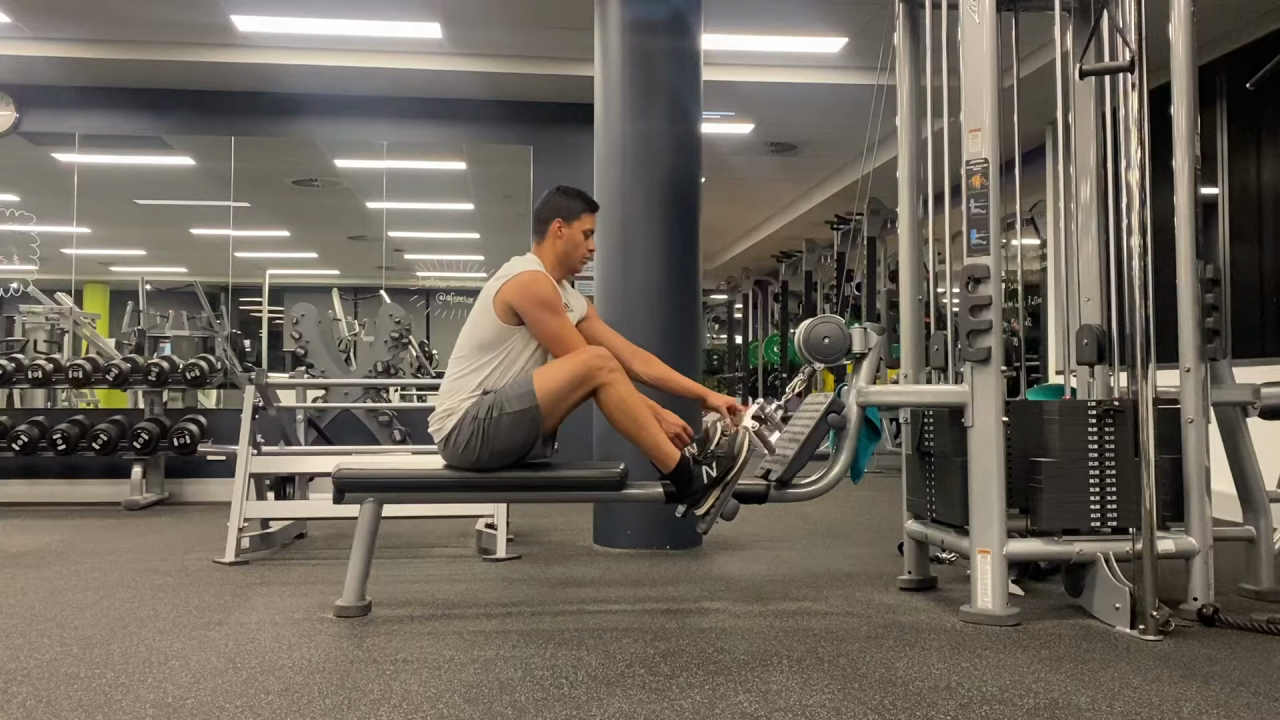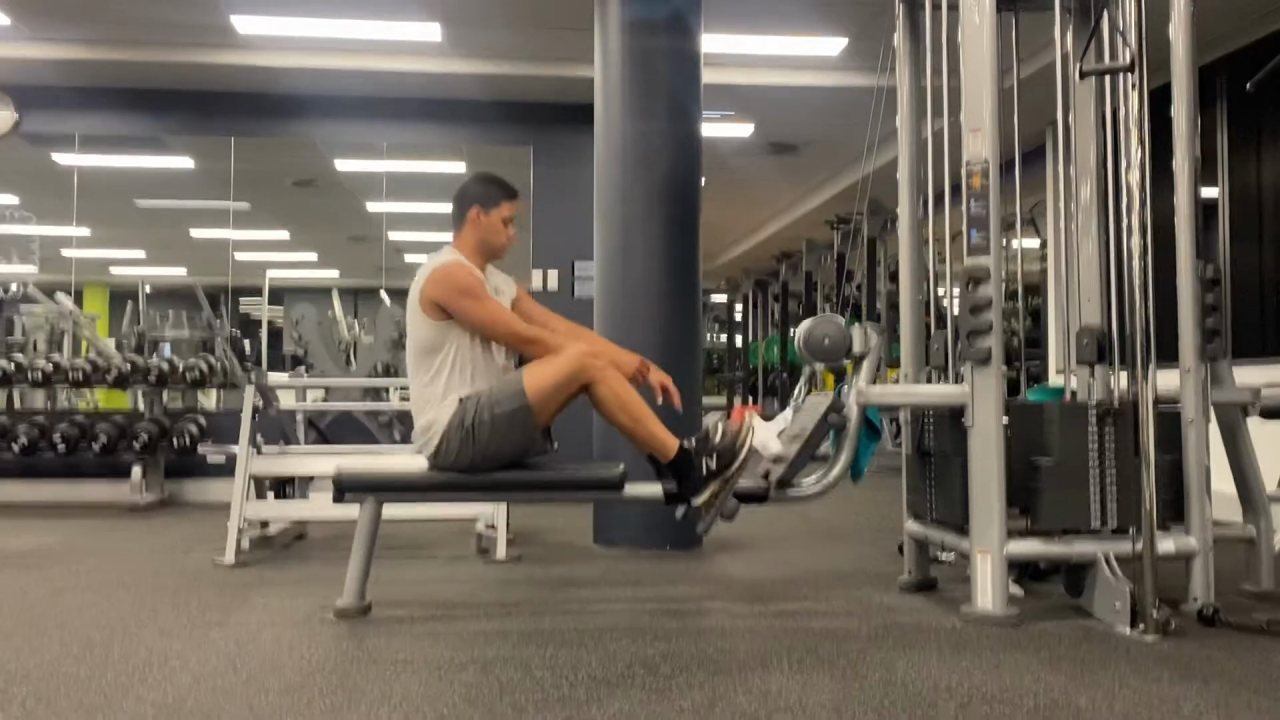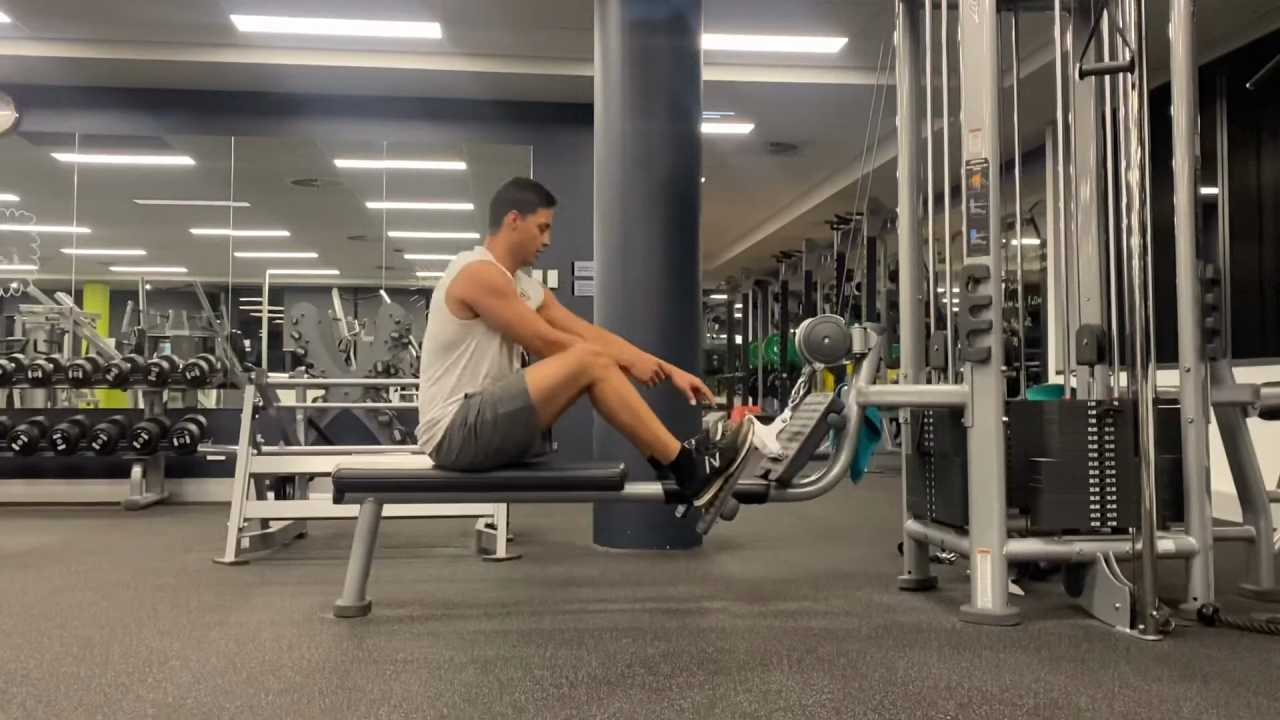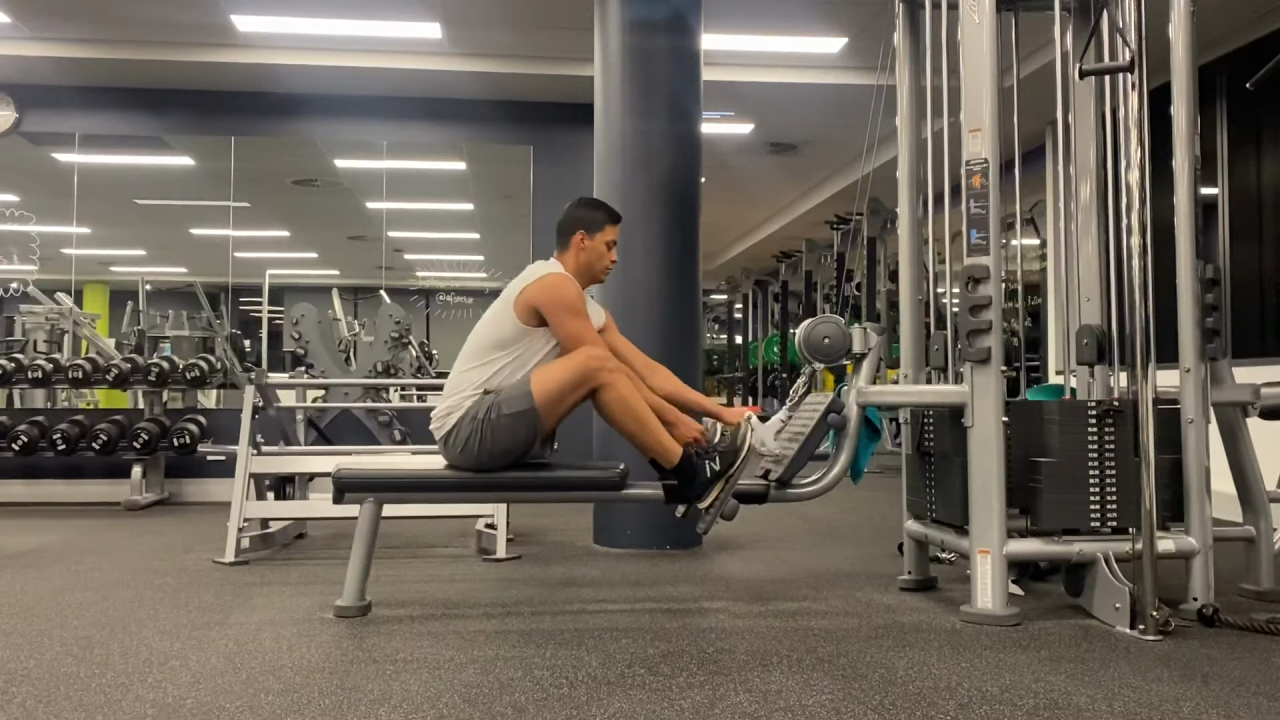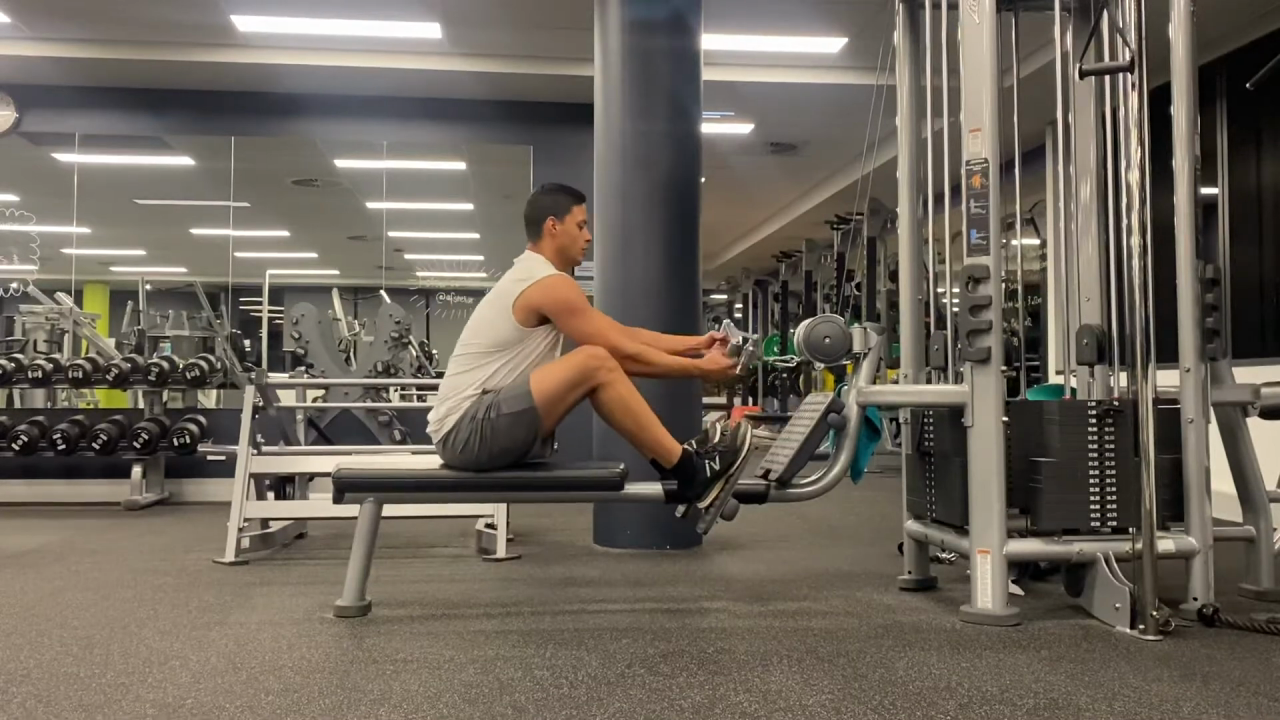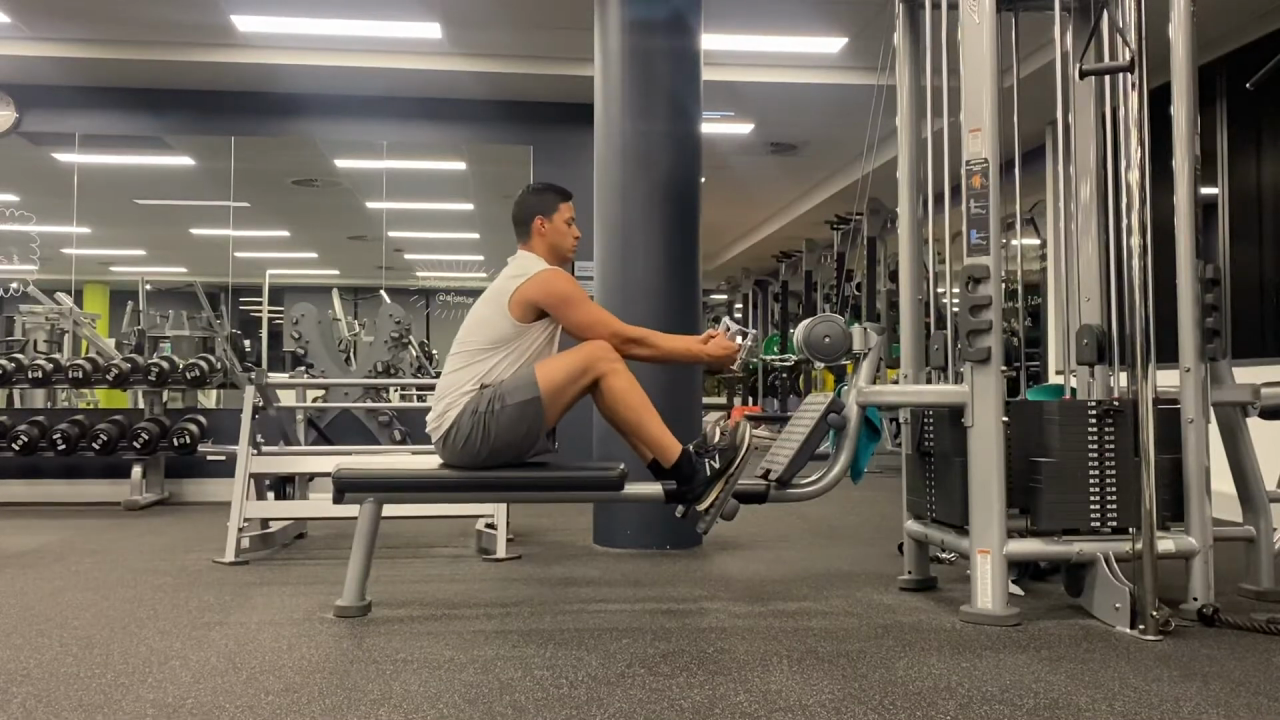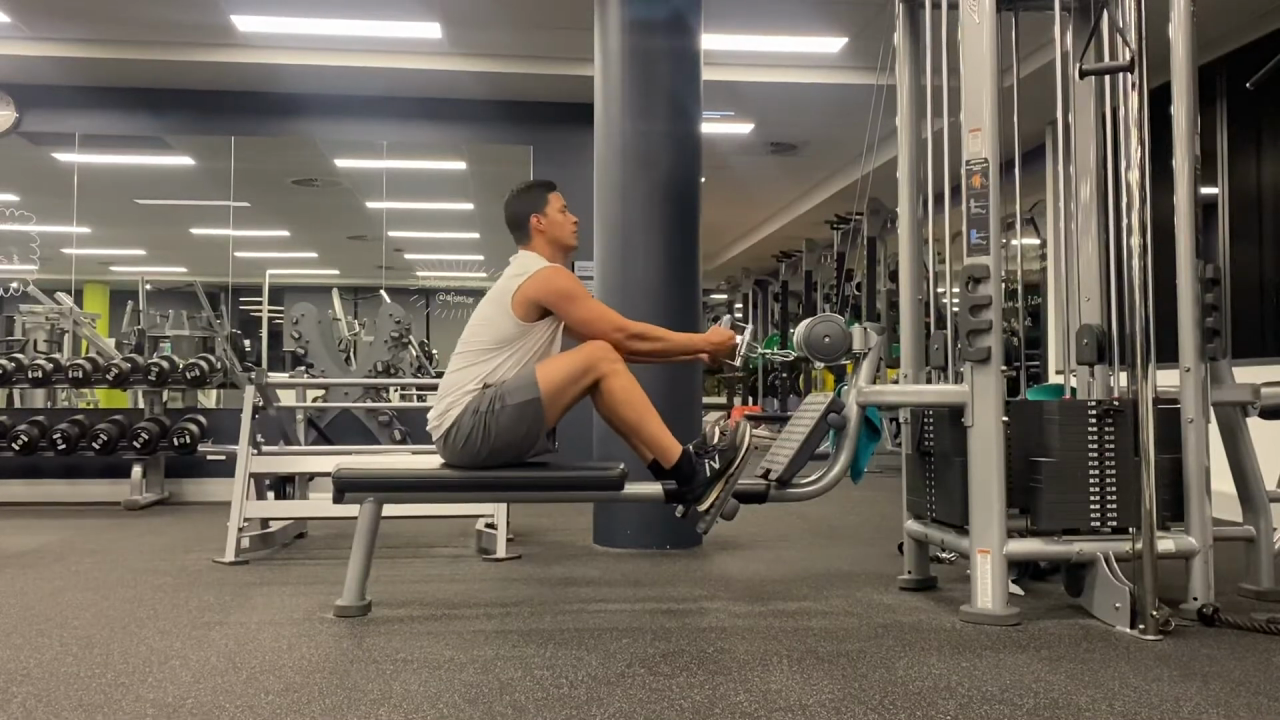
dt=0.4s
person 1, frame 1
left shoulder: (569, 299)
right shoulder: (530, 282)
left elbow: (633, 359)
right elbow: (590, 364)
left wrist: (707, 395)
right wrist: (656, 415)
left hip: (495, 425)
right hip: (466, 430)
right knee: (598, 364)
left ankle: (678, 461)
right ankle: (688, 478)
person 1, frame 2
left shoulder: (495, 283)
right shoulder: (448, 274)
left elbow: (566, 332)
right elbow: (525, 341)
left wrist: (644, 367)
right wrist: (610, 363)
left hip: (479, 421)
right hip: (452, 436)
left knee: (586, 366)
right knee: (587, 362)
left ankle: (672, 456)
right ankle: (686, 468)
person 1, frame 3
left shoulder: (522, 287)
right shoulder: (477, 273)
left elbow: (592, 335)
right elbow: (546, 344)
left wrist: (669, 369)
right wrist: (627, 362)
left hip: (482, 420)
right hip: (455, 433)
left knee: (595, 362)
right knee: (590, 361)
left ankle: (675, 458)
right ankle: (688, 469)
person 1, frame 4
left shoulder: (585, 309)
right shoulder: (555, 286)
left elbow: (646, 370)
right elbow: (603, 365)
left wrist: (718, 411)
right wrist: (673, 420)
left hip: (493, 424)
right hip: (467, 430)
left knee: (600, 372)
right knee: (597, 366)
left ankle: (677, 462)
right ankle: (690, 474)
person 1, frame 5
left shoulder: (536, 277)
right shoulder: (550, 286)
left elbow: (620, 335)
right elbow: (623, 353)
left wrist: (694, 344)
right wrist: (699, 368)
left hip: (484, 424)
right hip: (466, 431)
left knee: (600, 363)
right knee: (596, 363)
left ankle: (676, 461)
right ankle: (690, 472)
person 1, frame 6
left shoulder: (527, 277)
right shoulder: (545, 280)
left elbow: (619, 337)
right elbow: (624, 341)
left wrist: (693, 342)
right wrist: (705, 354)
left hip: (481, 424)
right hip: (465, 428)
left knee: (601, 360)
right knee: (600, 357)
left ankle: (672, 466)
right ankle: (690, 474)
person 1, frame 7
left shoulder: (531, 276)
right shoulder: (547, 277)
left elbow: (619, 339)
right elbow: (626, 335)
left wrist: (692, 351)
right wrist: (703, 341)
left hip: (482, 423)
right hip: (466, 428)
left knee: (603, 359)
right knee: (599, 359)
left ankle: (674, 467)
right ankle: (689, 474)
